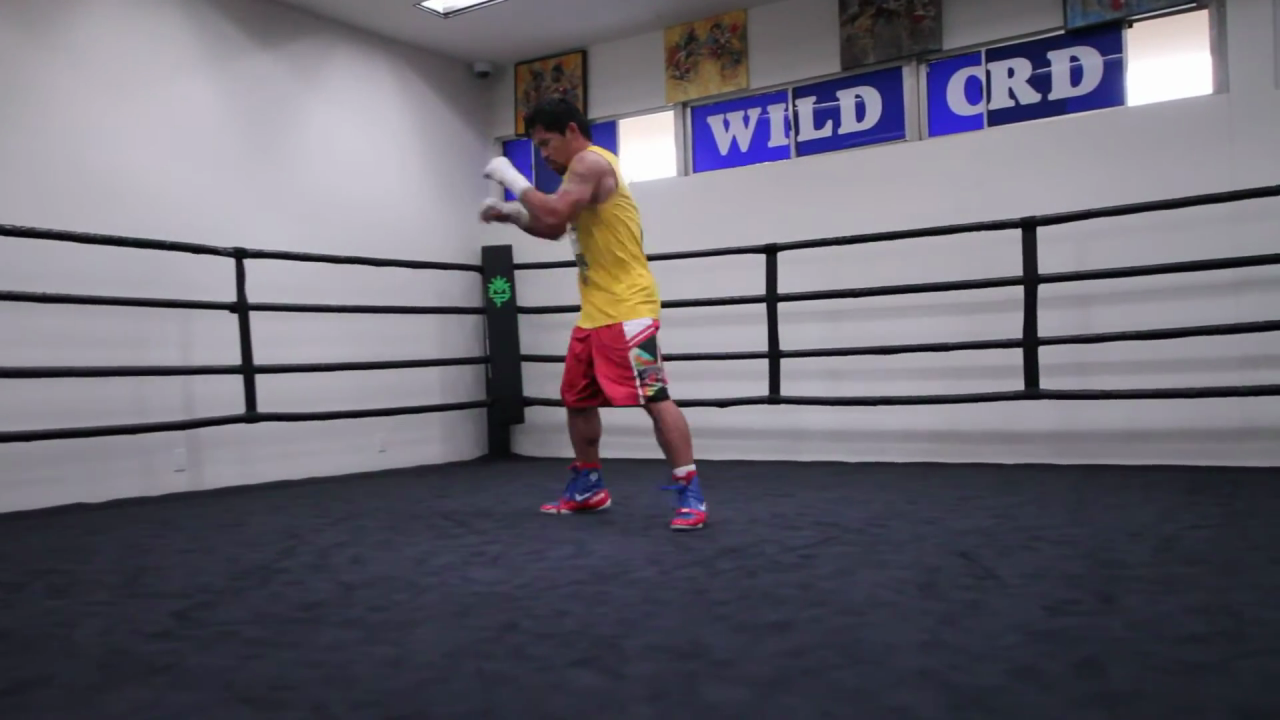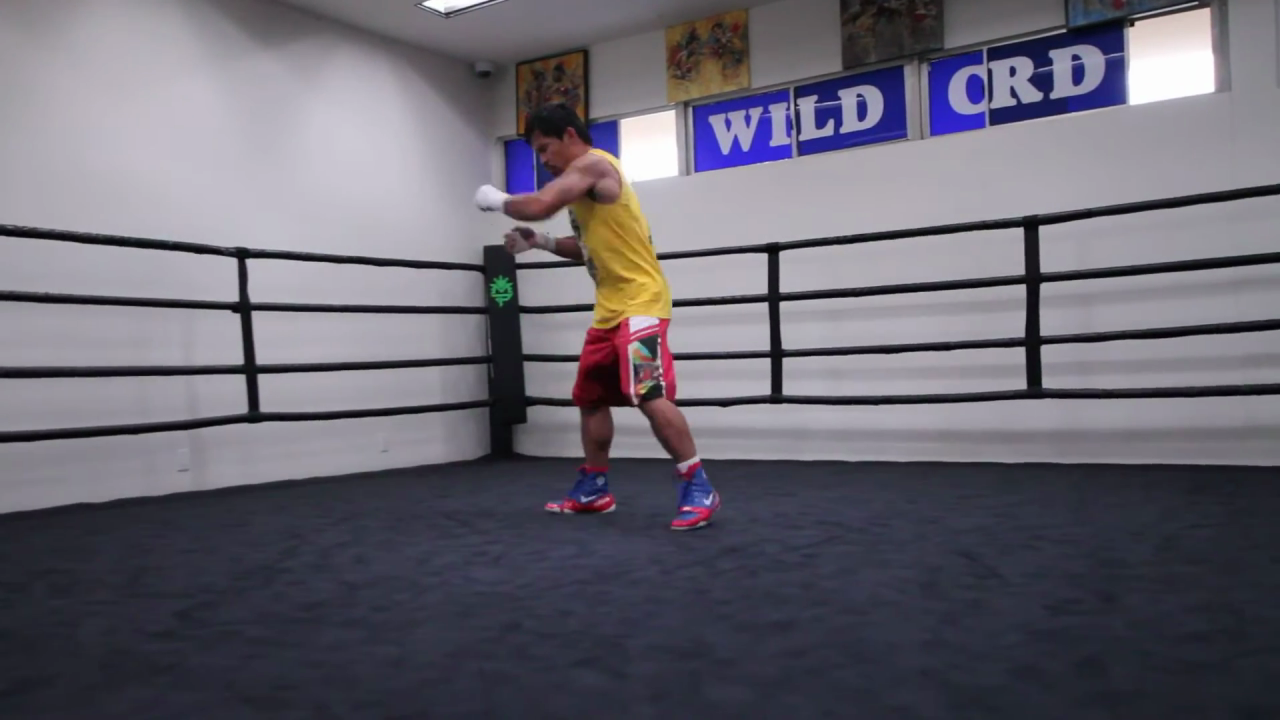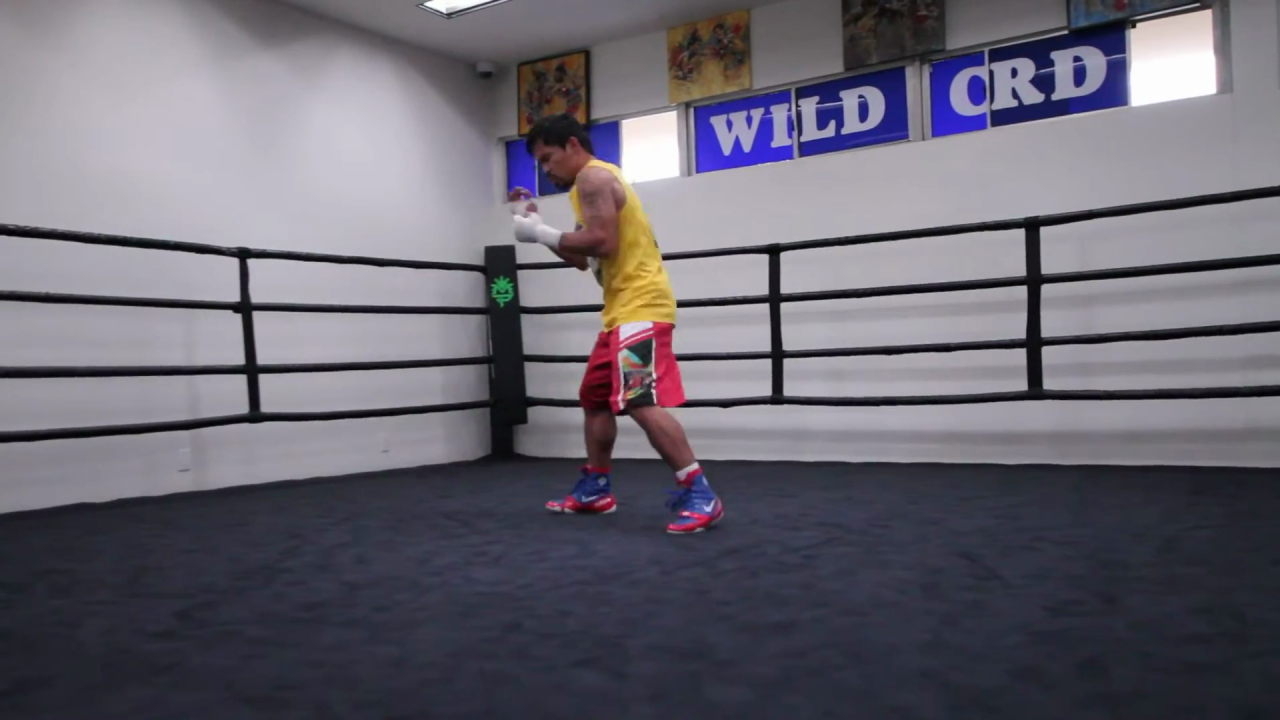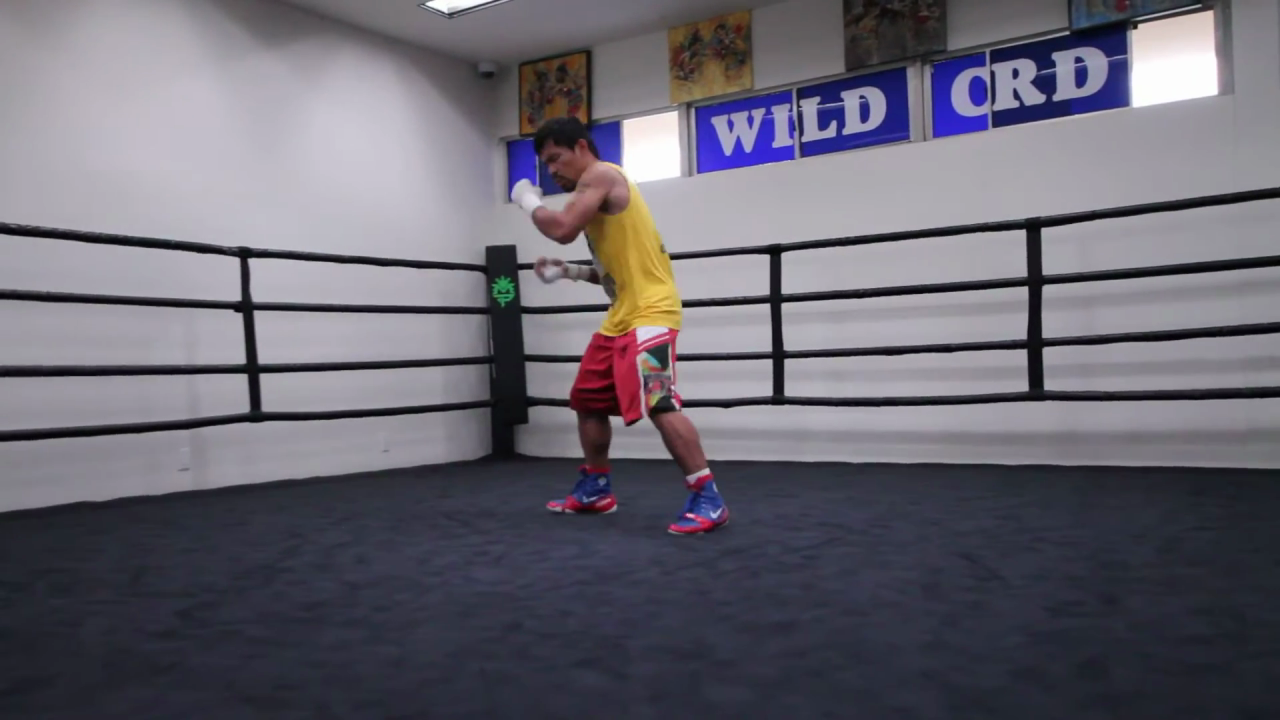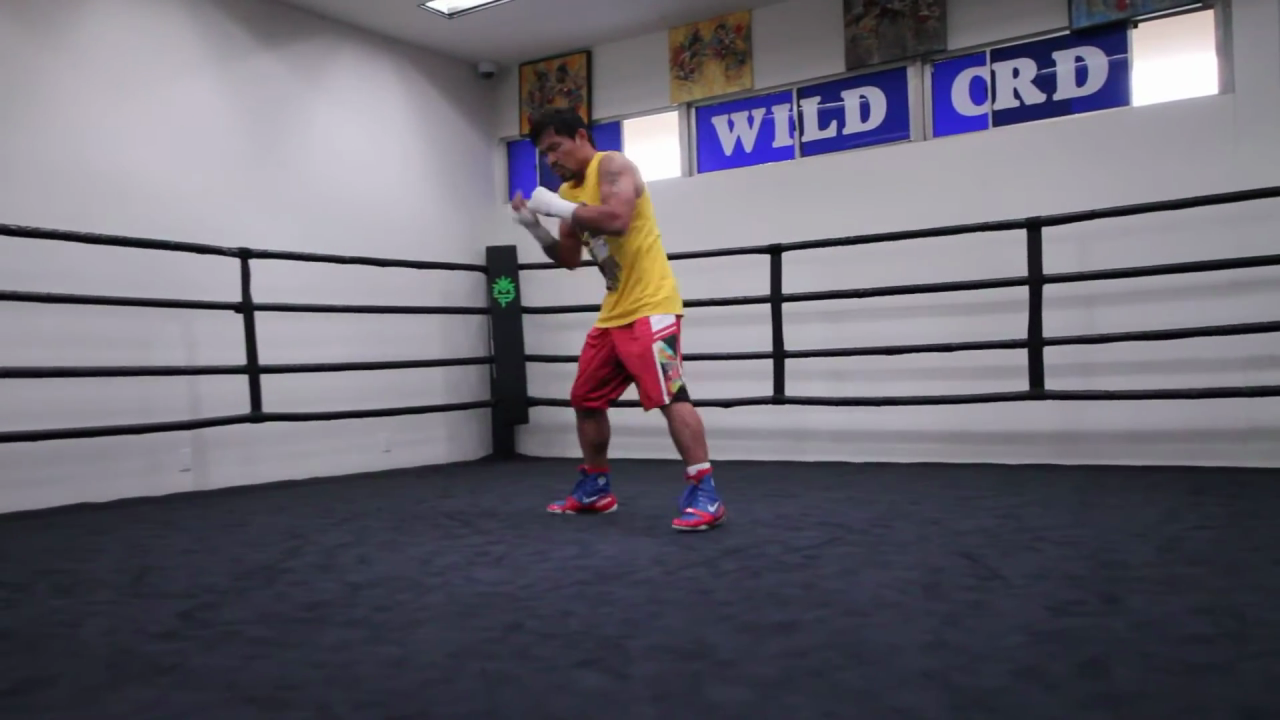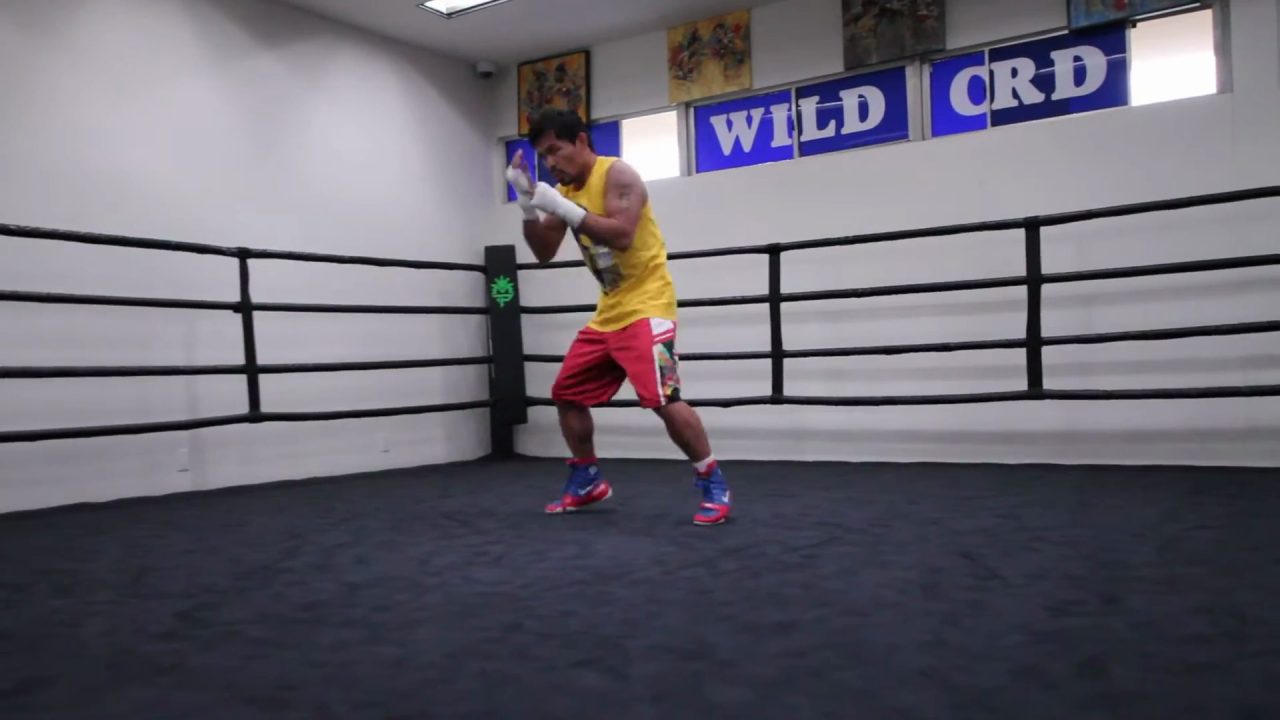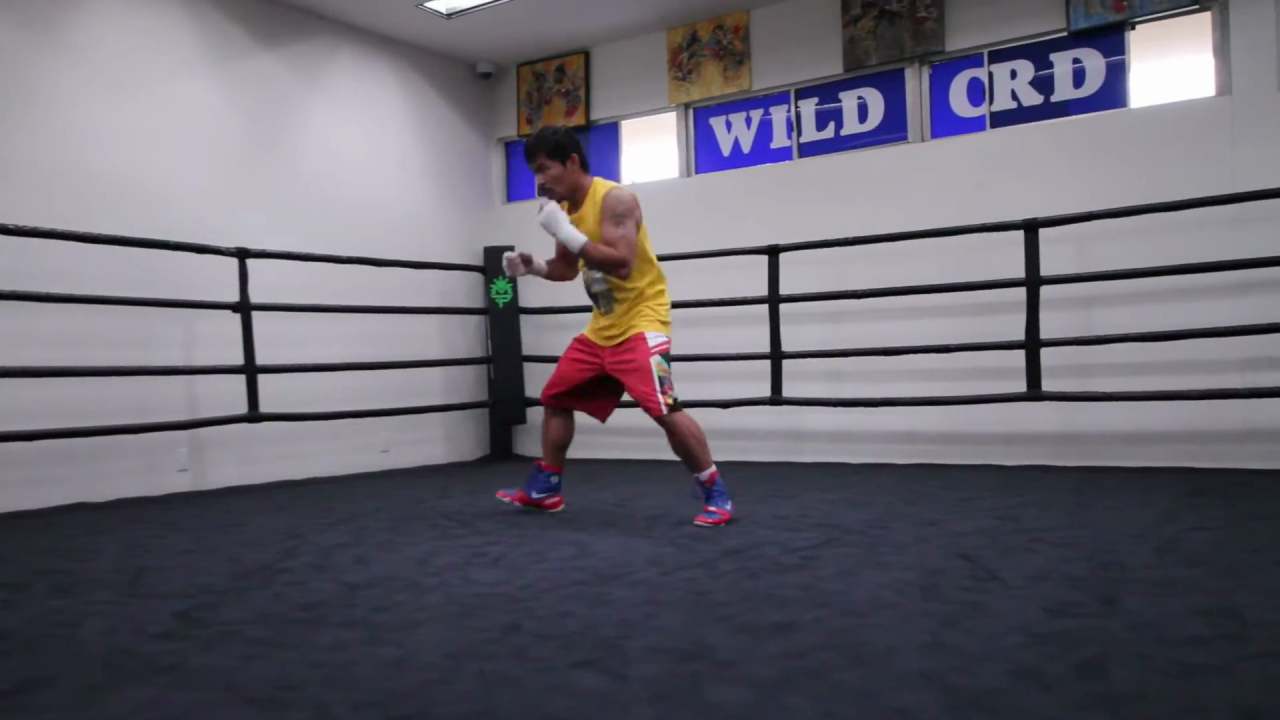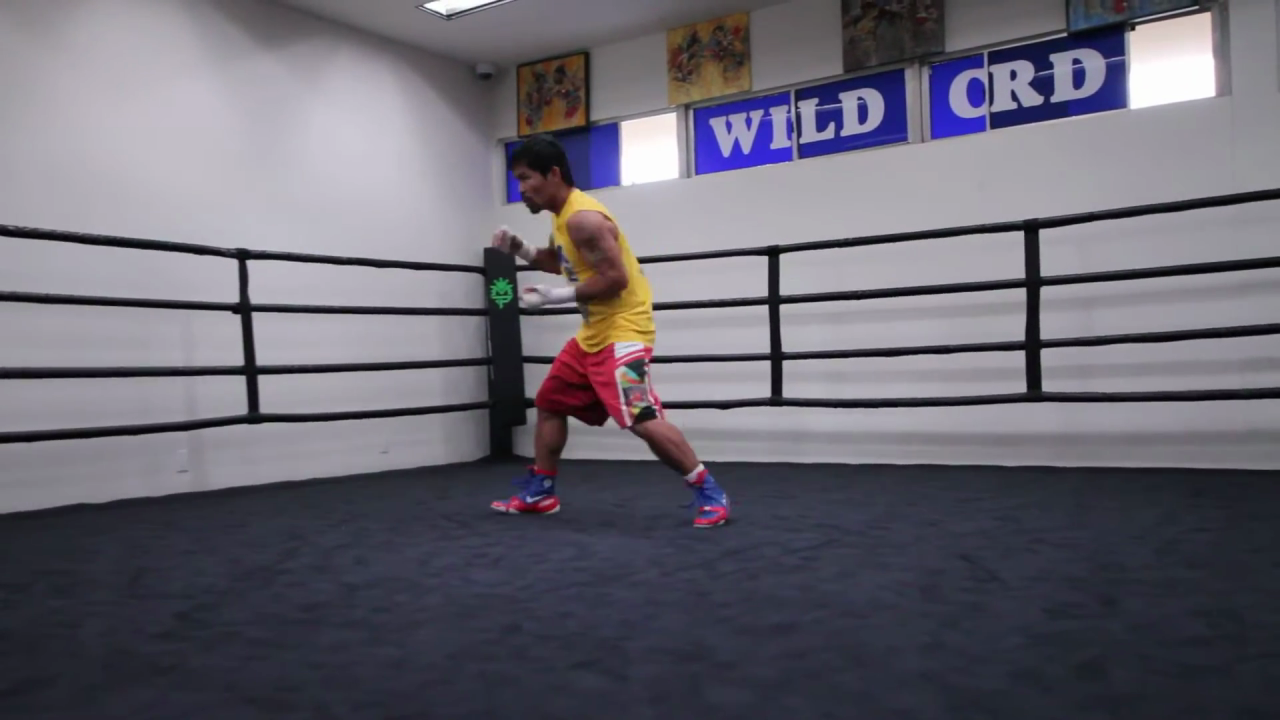
dt=0.1s
person 1, frame 1
left shoulder: (591, 164)
right shoulder: (581, 171)
left elbow: (553, 216)
right elbow: (551, 229)
left wrist: (511, 178)
right wrist: (508, 213)
left hip: (627, 307)
right hip: (596, 312)
left knee: (652, 397)
right knee: (577, 399)
left ankle: (691, 493)
right ankle: (587, 488)
person 1, frame 2
left shoulder: (592, 164)
right shoulder: (589, 174)
left elbow: (539, 206)
right elbow: (584, 247)
left wrist: (496, 200)
right wrist: (535, 240)
left hip: (638, 304)
right hip: (615, 307)
left knee: (651, 396)
right knee: (590, 399)
left ankle: (699, 491)
right ankle: (594, 490)
person 1, frame 3
left shoulder: (594, 178)
right shoulder: (591, 184)
left elbow: (602, 243)
right elbow: (588, 258)
left wrist: (544, 234)
right wrist: (537, 225)
left hip: (641, 308)
right hip: (624, 314)
left knee: (640, 404)
right knee: (595, 400)
left ankle: (700, 495)
right ankle: (594, 490)
person 1, frame 4
left shoulder: (601, 176)
right shoulder: (588, 192)
left elbow: (563, 226)
left wrist: (529, 203)
right wrist: (567, 271)
left hip: (649, 314)
right hip: (619, 319)
left knee: (659, 407)
right knee: (586, 400)
left ankle: (707, 501)
right ankle: (595, 489)
person 1, frame 5
left shoulder: (612, 166)
right shoulder: (570, 191)
left elbow: (617, 222)
right elbow: (566, 256)
left wrist: (559, 207)
right wrist: (533, 226)
left hip: (652, 304)
right hip: (616, 311)
left knee: (669, 396)
right knee: (586, 400)
left ankle: (705, 494)
right ankle: (595, 490)
person 1, frame 6
left shoulder: (618, 174)
right shoulder: (565, 190)
left elbow: (620, 236)
right elbow: (543, 245)
left wrist: (566, 208)
right wrist: (526, 199)
left hip: (646, 306)
right hip: (607, 314)
left knee: (662, 397)
right knee: (566, 393)
left ankle: (714, 488)
right ankle: (587, 482)
person 1, frame 7
left shoulder: (615, 199)
right shoulder: (565, 208)
left elbow: (622, 265)
right elbow: (566, 269)
left wrist: (566, 232)
right wrist: (530, 266)
left hip: (641, 322)
right hip: (602, 328)
left knee: (664, 408)
right knee: (555, 399)
left ankle: (716, 494)
right ankle: (544, 488)
person 1, frame 8
left shoulder: (583, 219)
right shoulder: (563, 214)
left elbow: (615, 279)
right elbow: (557, 262)
left wrist: (559, 295)
right wrist: (521, 249)
left hip: (624, 328)
right hip: (595, 331)
left knee: (640, 418)
right knee: (550, 404)
left ankle: (710, 494)
right ankle: (538, 491)
